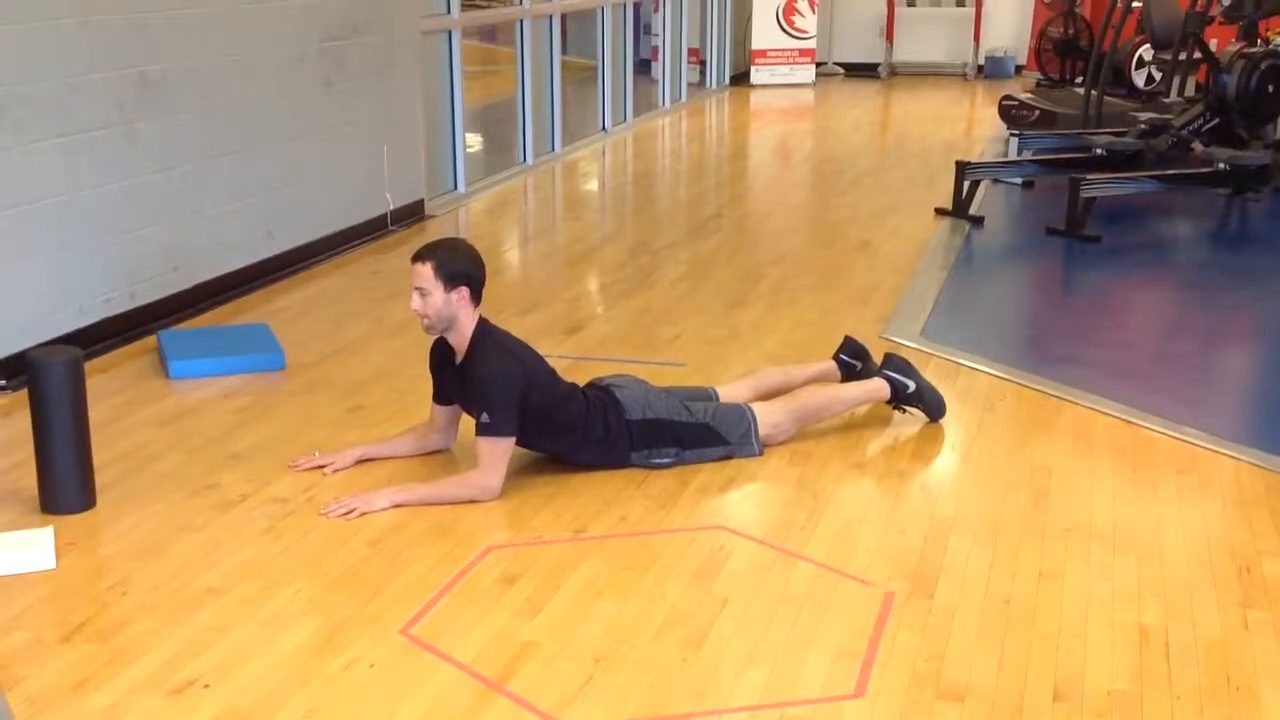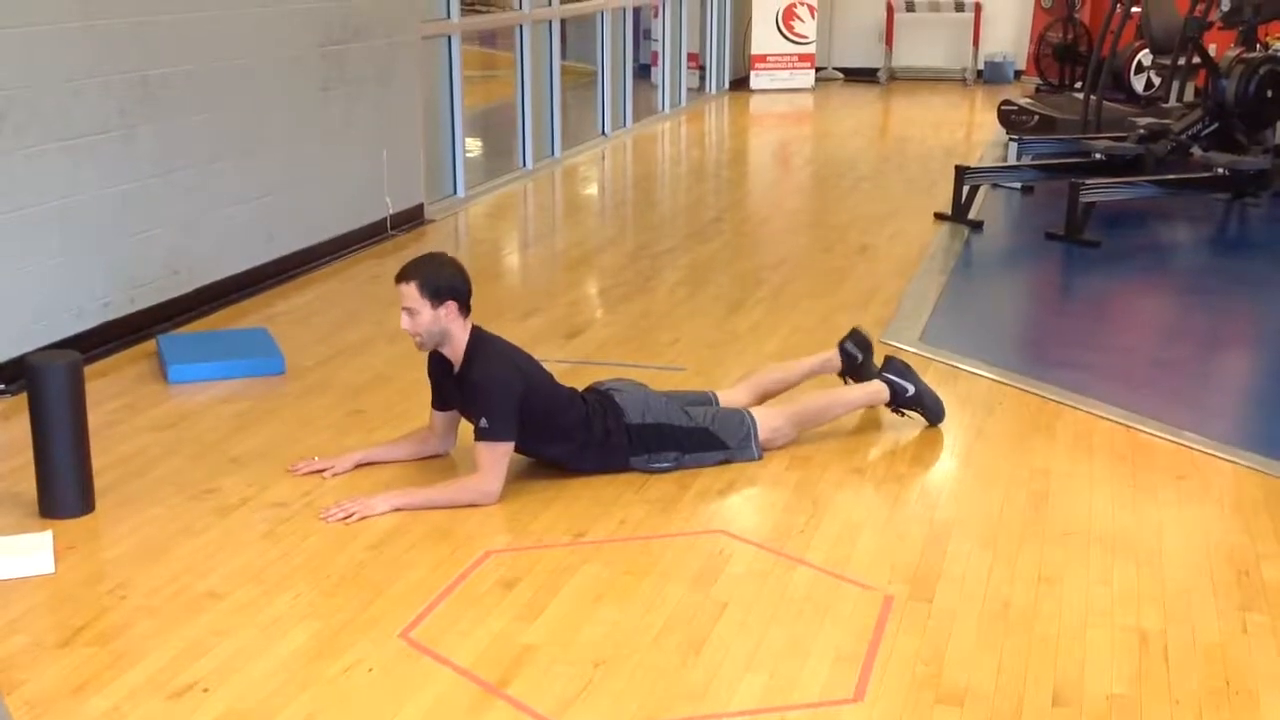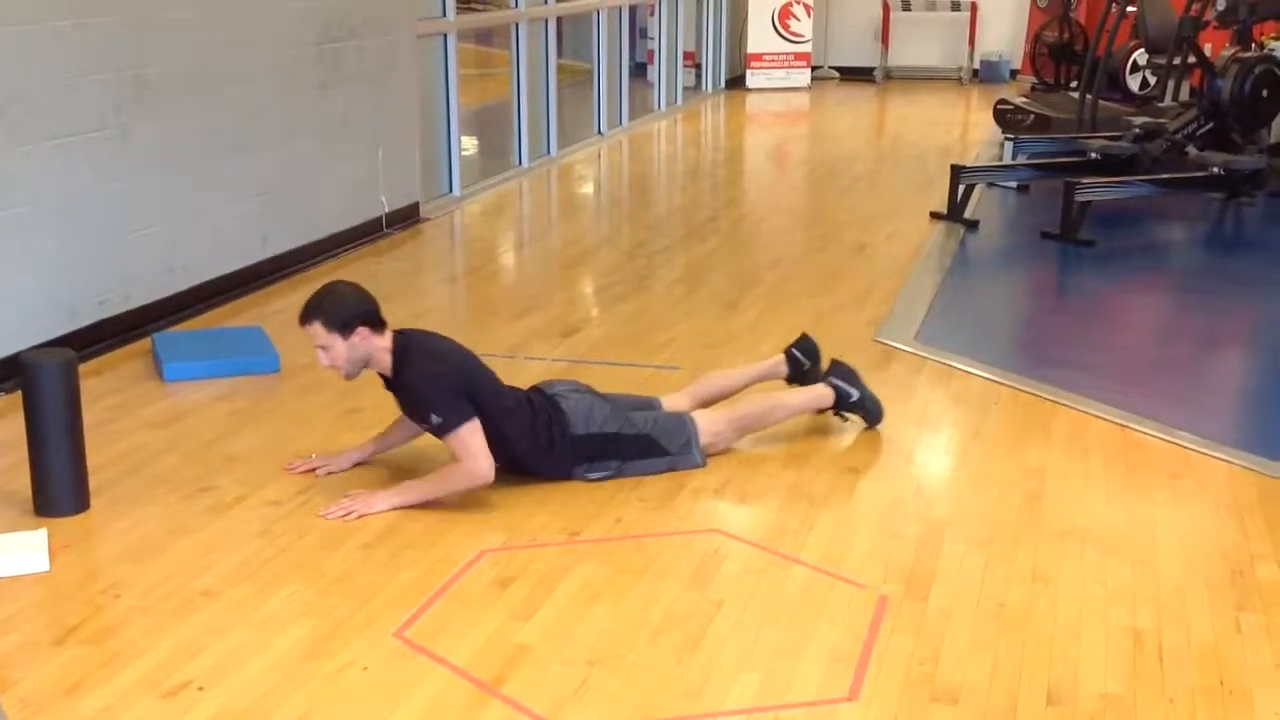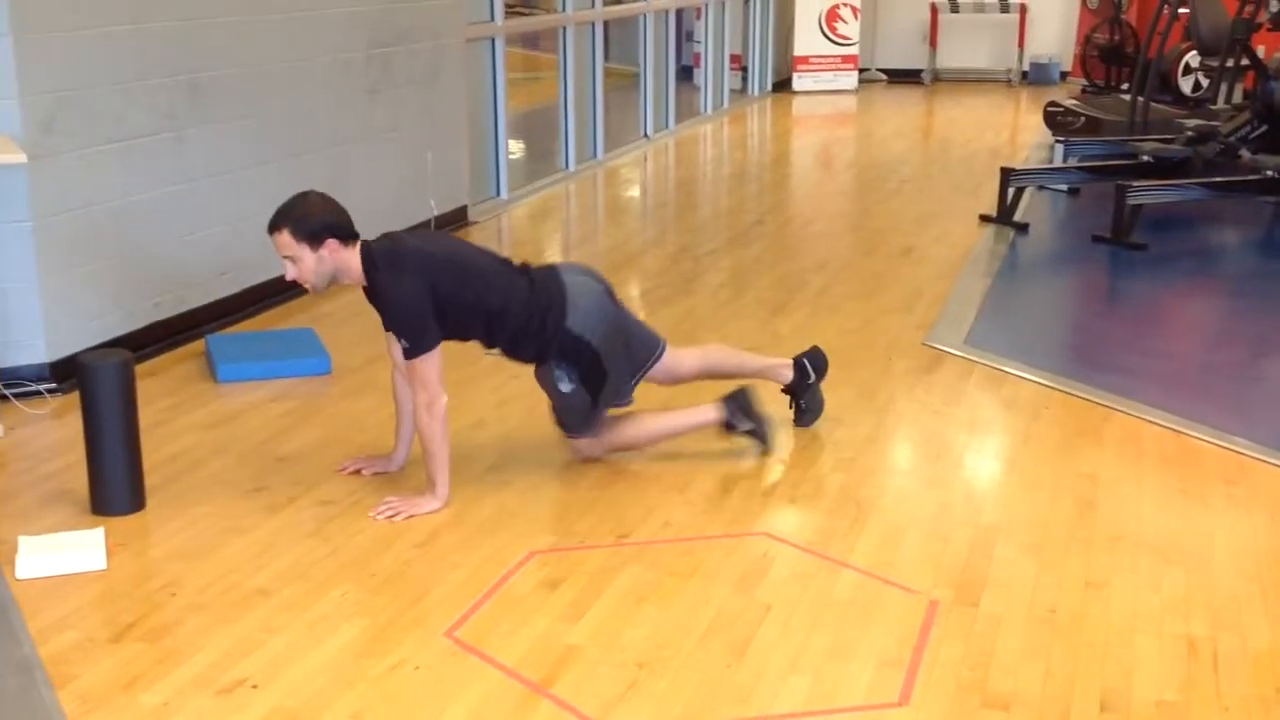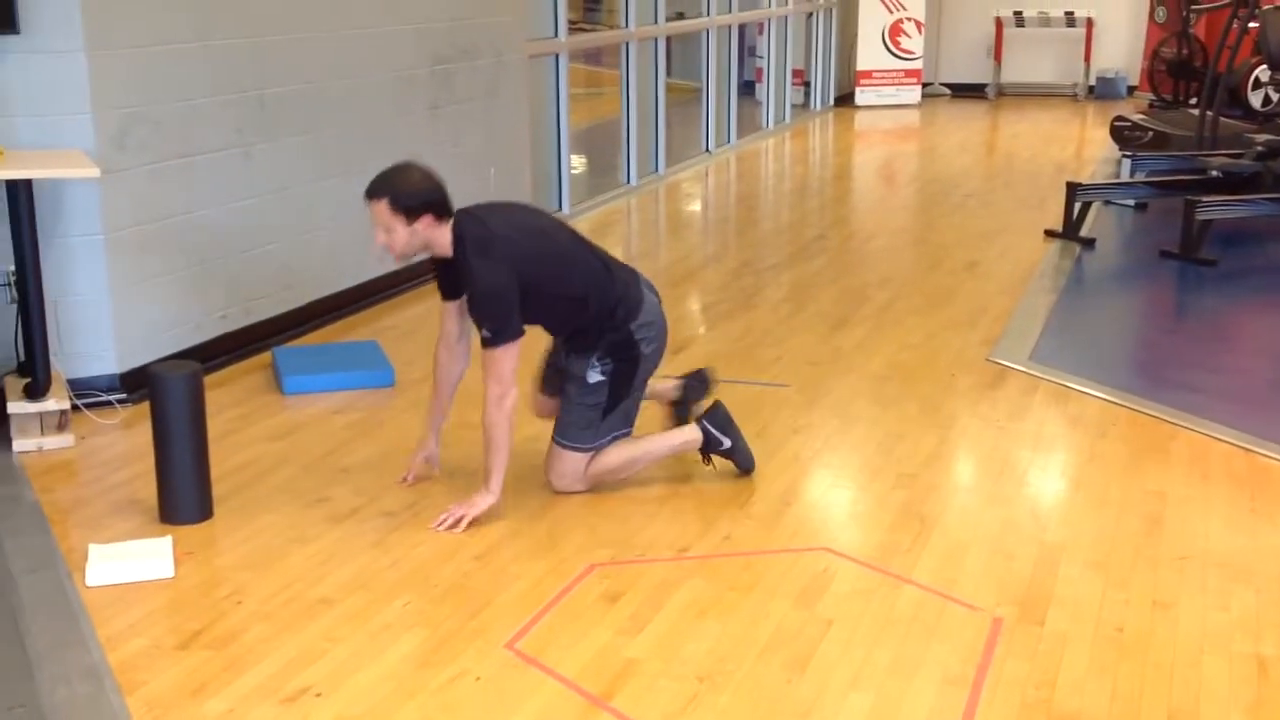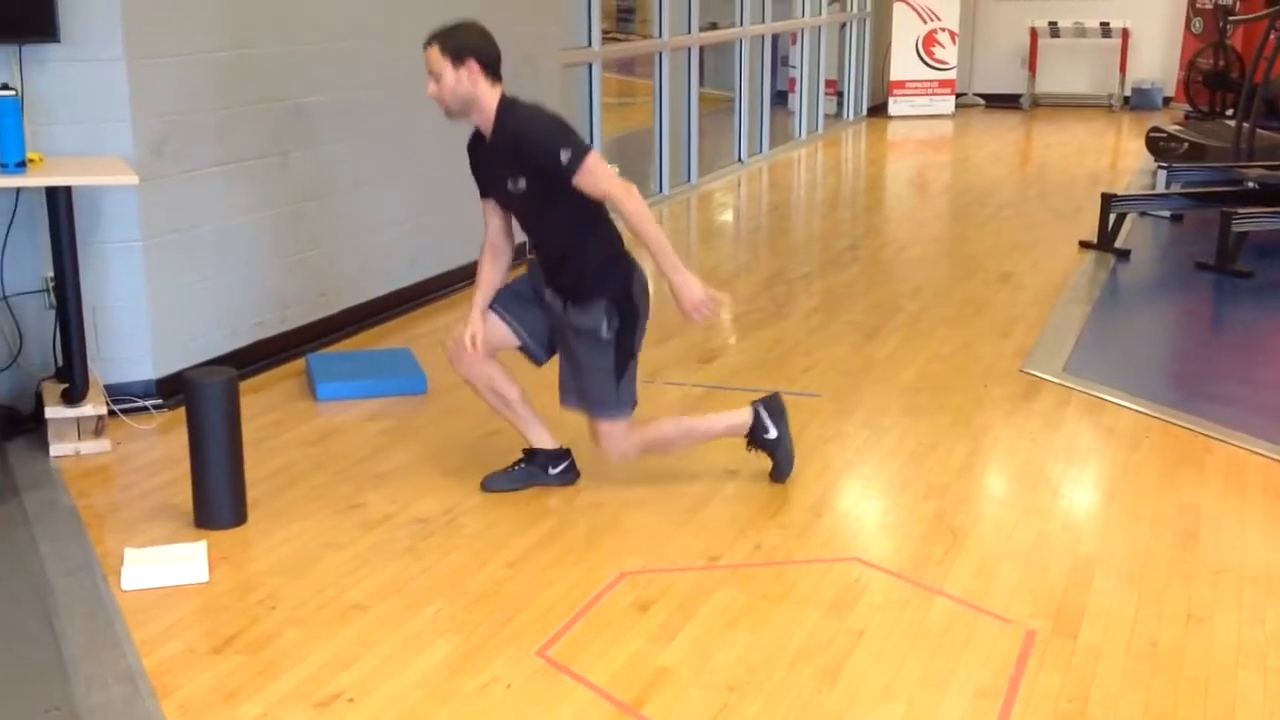
dt=0.7s
person 1, frame 1
left shoulder: (493, 368)
right shoulder: (447, 352)
left elbow: (487, 482)
right elbow: (437, 434)
left wrist: (388, 496)
right wrist: (357, 451)
left hip: (632, 429)
right hip: (610, 400)
left knee: (772, 425)
right knee: (734, 393)
left ankle: (888, 383)
right ankle: (841, 364)
person 1, frame 2
left shoulder: (491, 374)
right shoulder: (445, 361)
left elbow: (487, 486)
right elbow: (437, 439)
left wrist: (389, 499)
right wrist: (357, 456)
left hip: (630, 433)
right hip: (608, 405)
left knee: (772, 428)
right knee: (737, 397)
left ankle: (888, 386)
right ankle: (842, 356)
person 1, frame 3
left shoulder: (421, 372)
right shoulder: (403, 351)
left elbow: (479, 469)
right elbow: (418, 416)
left wrist: (397, 496)
right wrist: (357, 455)
left hip: (572, 442)
right hip: (556, 405)
left knee: (715, 431)
right knee: (680, 403)
left ankle: (830, 391)
right ankle: (791, 361)
person 1, frame 4
left shoulder: (397, 285)
right shoulder: (385, 262)
left elbow: (431, 400)
right elbow: (404, 369)
left wrist: (437, 493)
right wrist: (397, 456)
left hip: (566, 322)
right hip: (566, 291)
left knee: (589, 440)
right knee: (673, 365)
left ankle: (724, 413)
right ankle: (794, 370)
person 1, frame 5
left shoulder: (488, 270)
right shoulder: (455, 242)
left elbow: (502, 394)
right elbow: (452, 348)
left wrist: (490, 490)
right wrist: (431, 437)
left hip: (624, 332)
right hip: (593, 314)
left knee: (565, 476)
right knee: (550, 404)
left ankle: (702, 434)
right ankle: (680, 390)
person 1, frame 6
left shoulder: (532, 131)
right shoulder: (482, 149)
left elbow: (622, 195)
right elbow: (497, 245)
left wrist: (677, 275)
right wrist: (475, 314)
left hip: (602, 296)
right hip: (551, 285)
left knee: (617, 444)
right knee: (466, 348)
left ankle: (756, 420)
right ankle: (550, 457)
